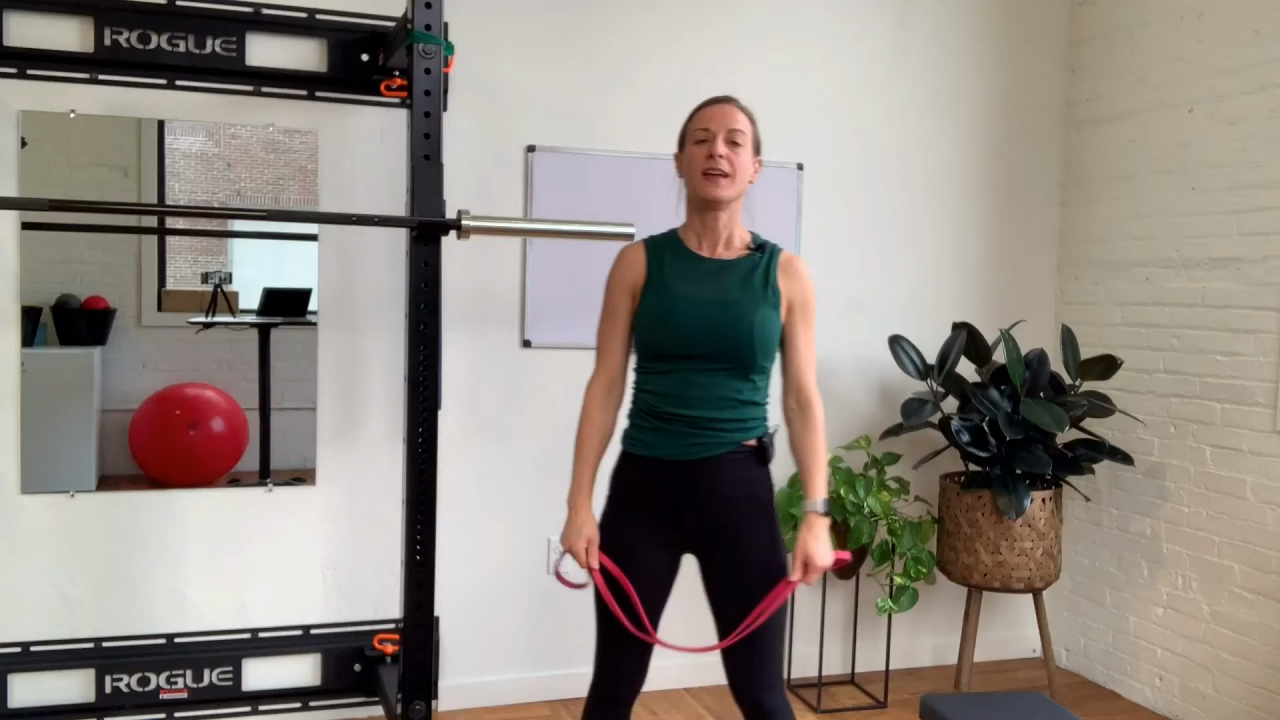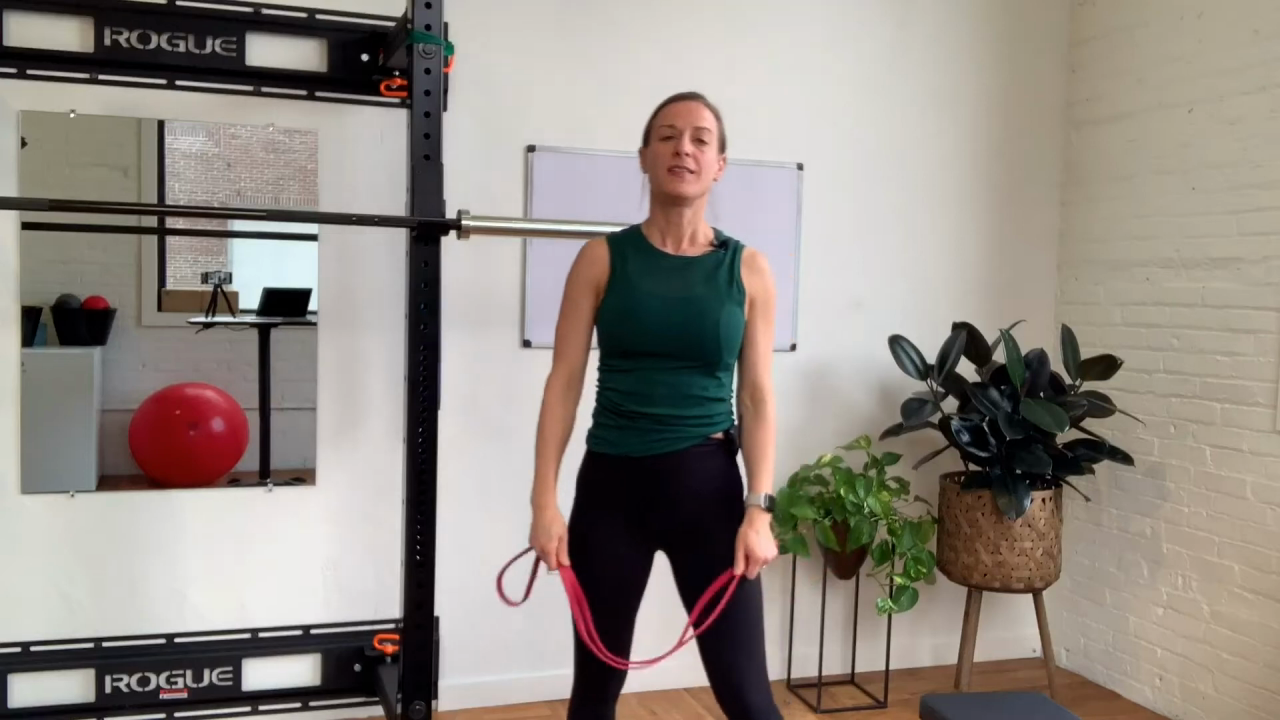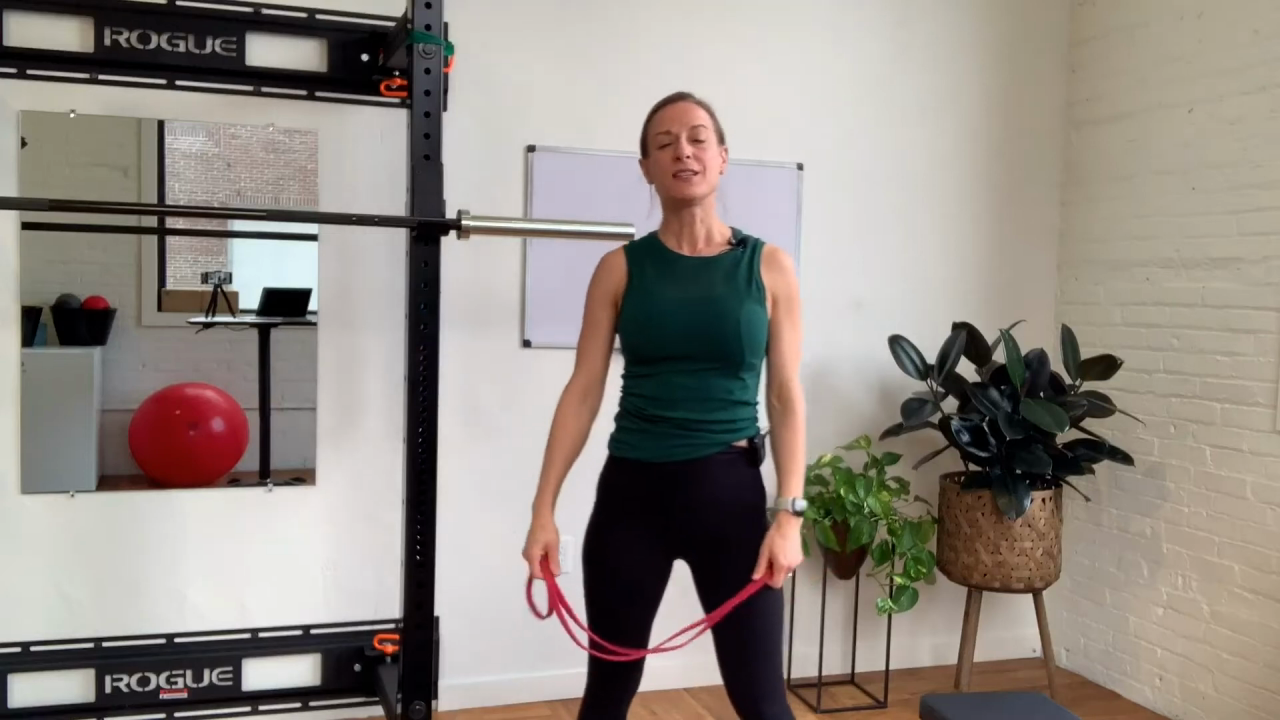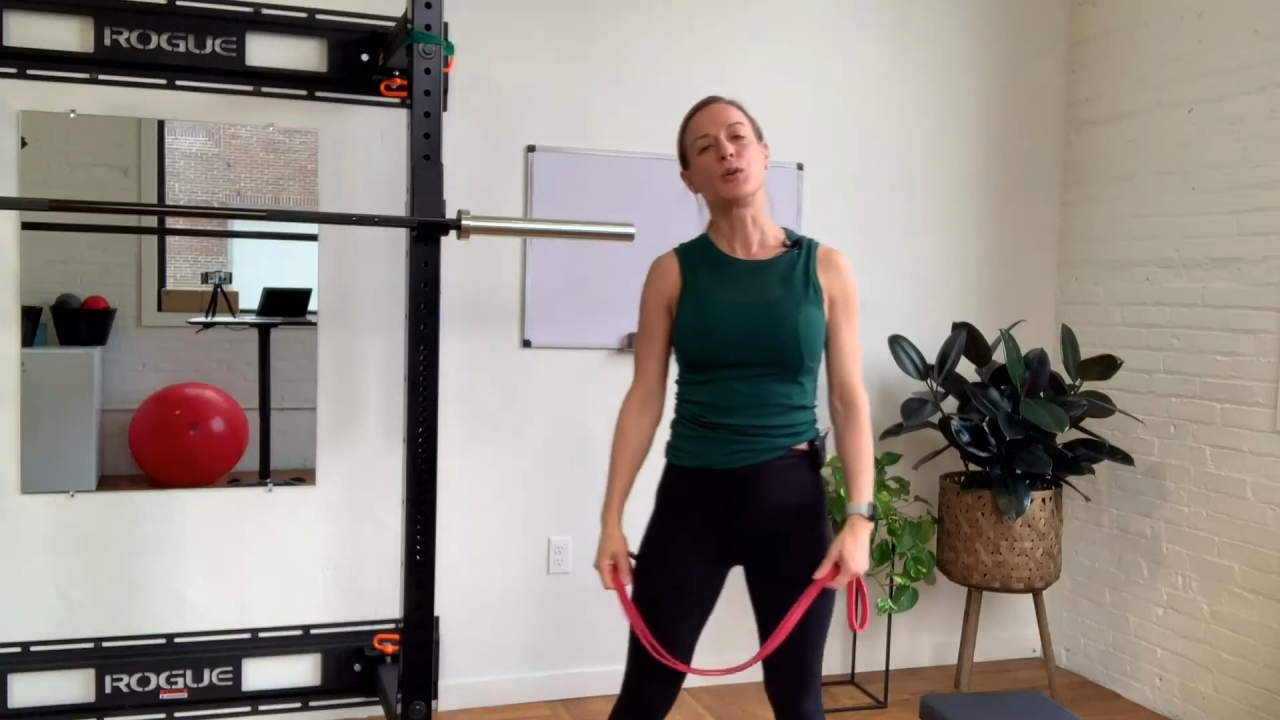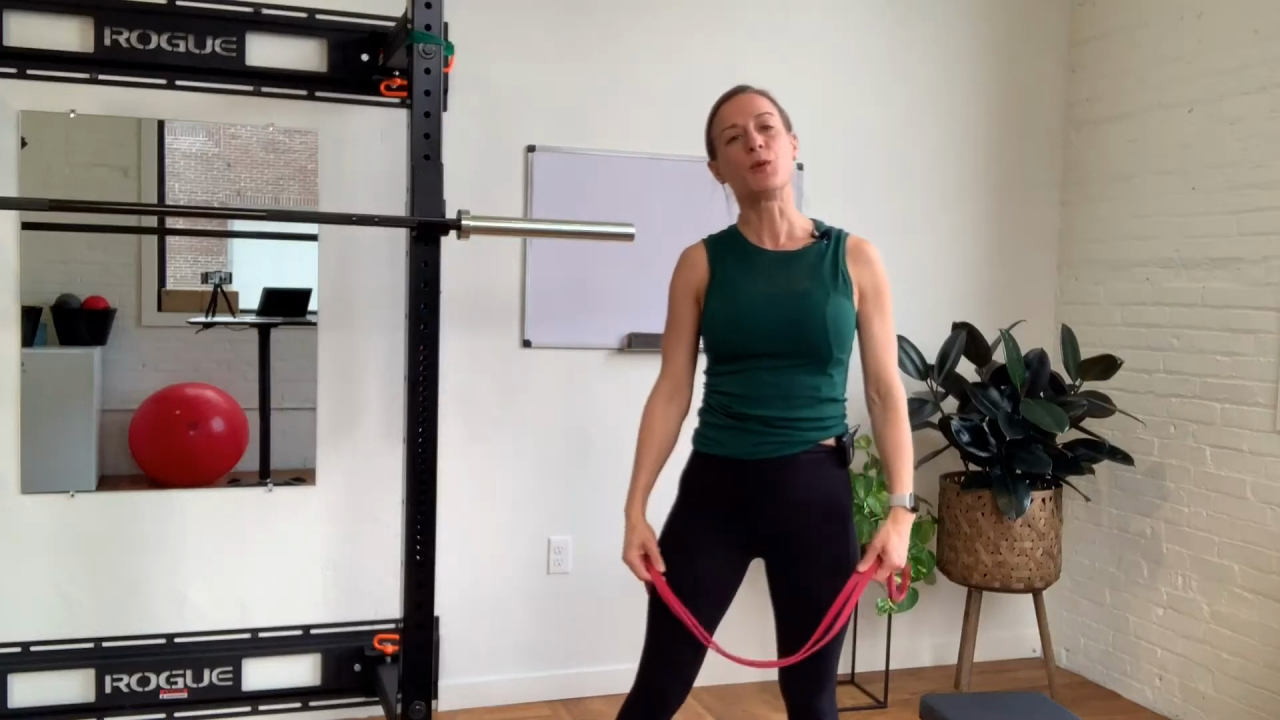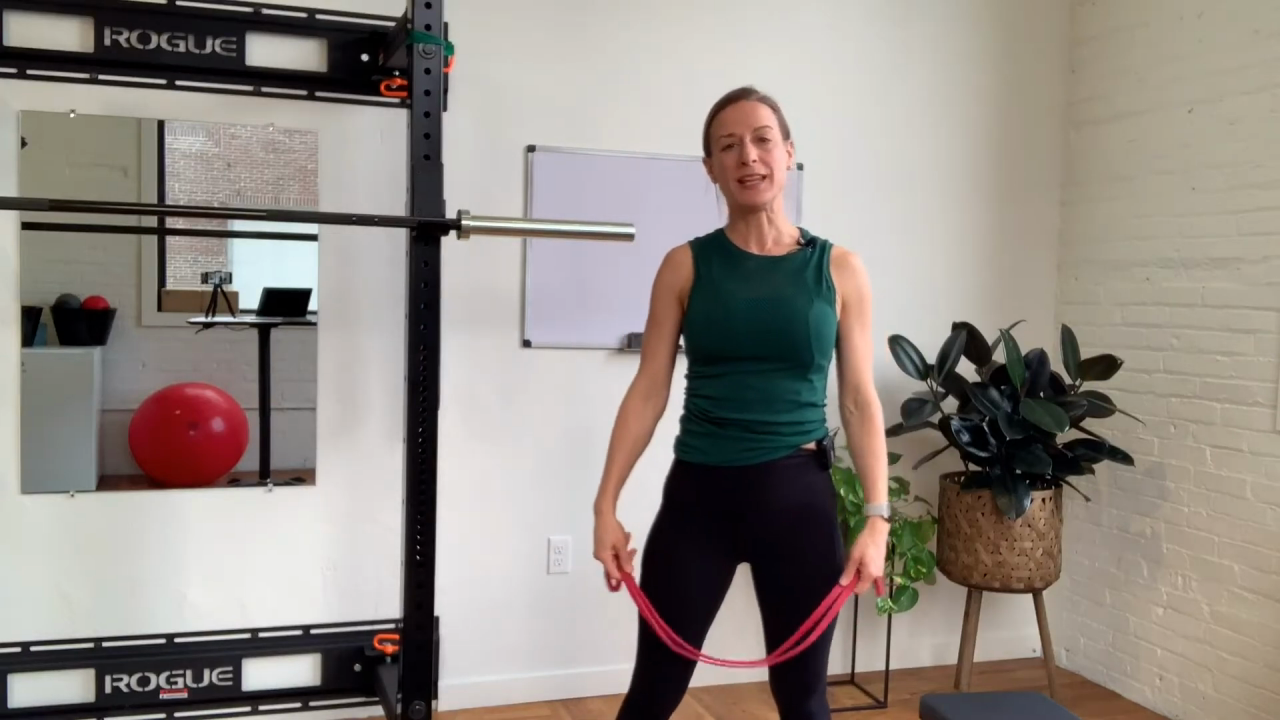
dt=0.3s
person 1, frame 1
left shoulder: (784, 273)
right shoulder: (639, 262)
left elbow: (802, 400)
right elbow: (605, 385)
left wrist: (817, 513)
right wrist: (580, 500)
left hip: (736, 488)
right hip: (643, 487)
person 1, frame 2
left shoulder: (748, 269)
right shoulder: (601, 258)
left elbow: (756, 398)
right elbow: (564, 383)
left wrist: (759, 508)
right wrist: (545, 499)
left hip: (704, 484)
right hip: (611, 484)
person 1, frame 3
left shoulder: (769, 266)
right shoulder: (621, 268)
left elbow: (786, 400)
right elbow: (583, 390)
left wrist: (789, 512)
right wrist: (543, 508)
left hip: (728, 490)
right hip: (632, 491)
person 1, frame 4
left shoulder: (825, 267)
right shoulder: (673, 272)
left elbow: (849, 400)
right elbow: (644, 400)
left wrist: (860, 517)
right wrist: (611, 519)
left hip: (788, 498)
right hip: (690, 498)
person 1, frame 5
left shoulder: (854, 259)
right shoulder: (701, 263)
left elbow: (885, 391)
right elbow: (672, 392)
left wrist: (901, 507)
right wrist: (635, 508)
left hip: (812, 490)
right hip: (713, 488)
person 1, frame 6
left shoulder: (838, 268)
right shoulder: (685, 265)
left elbow: (859, 399)
right elbow: (648, 390)
left wrist: (877, 517)
right wrist: (606, 504)
left hip: (796, 496)
right hip: (697, 495)
